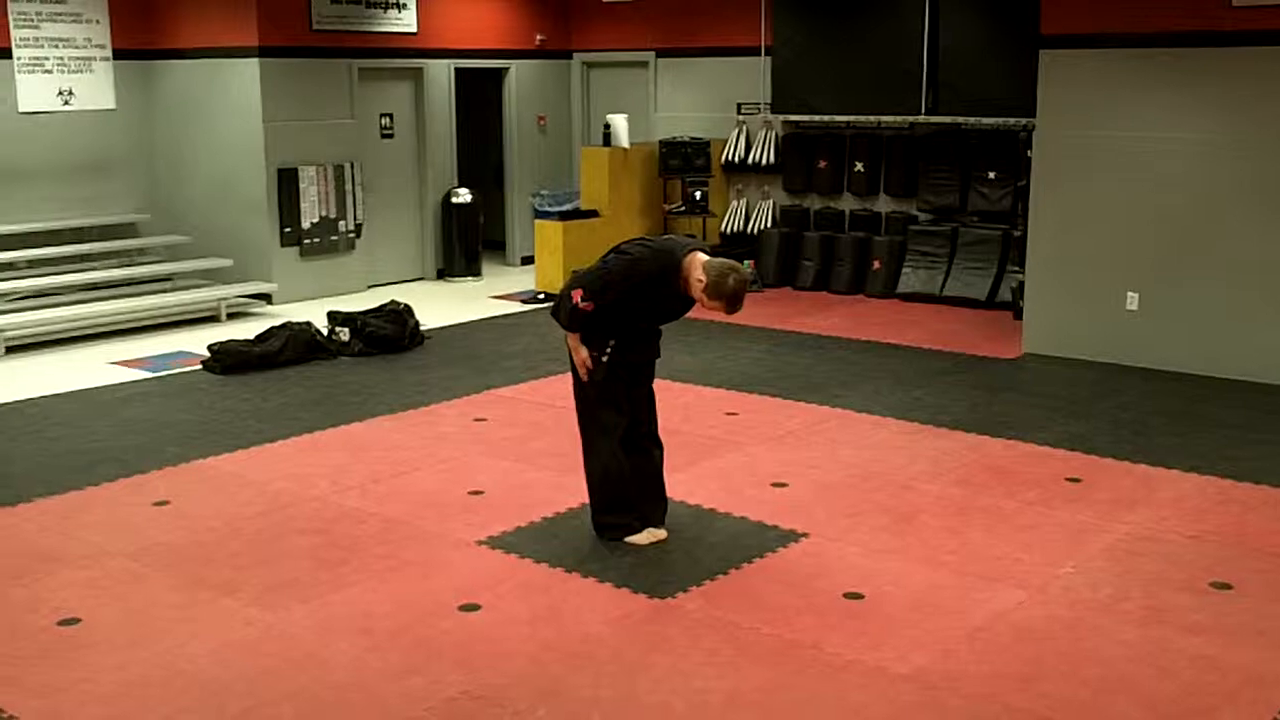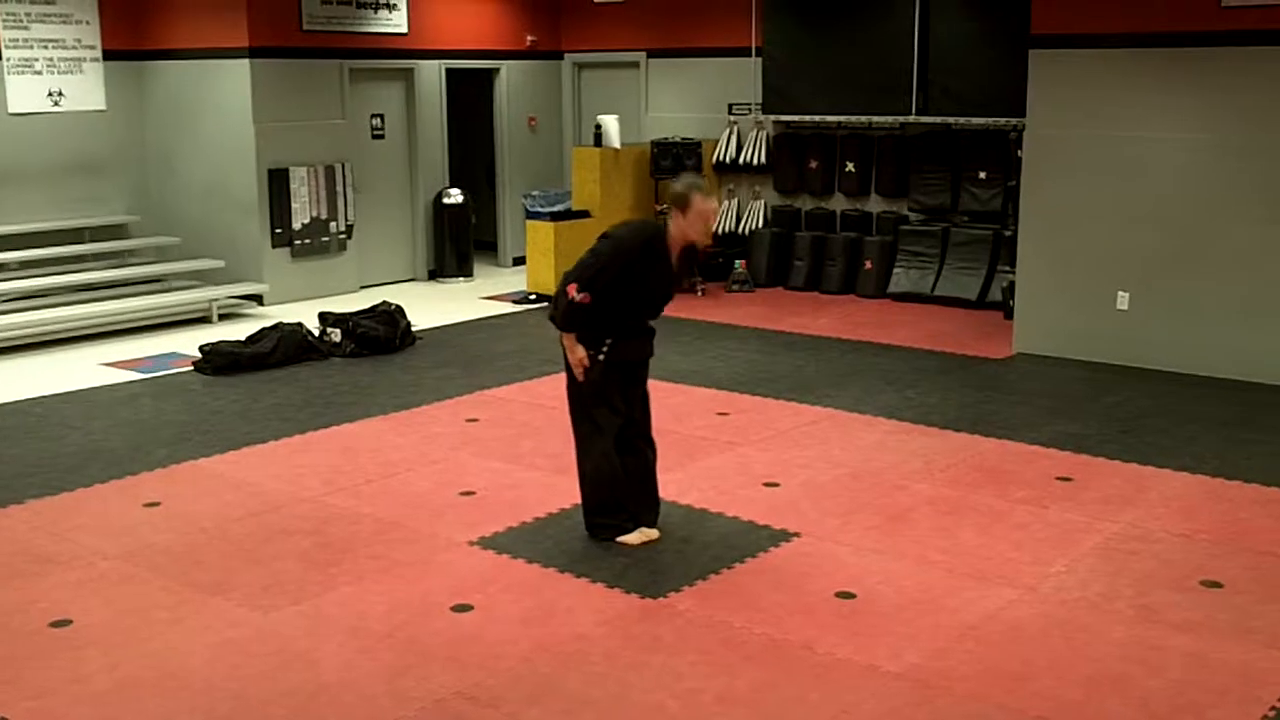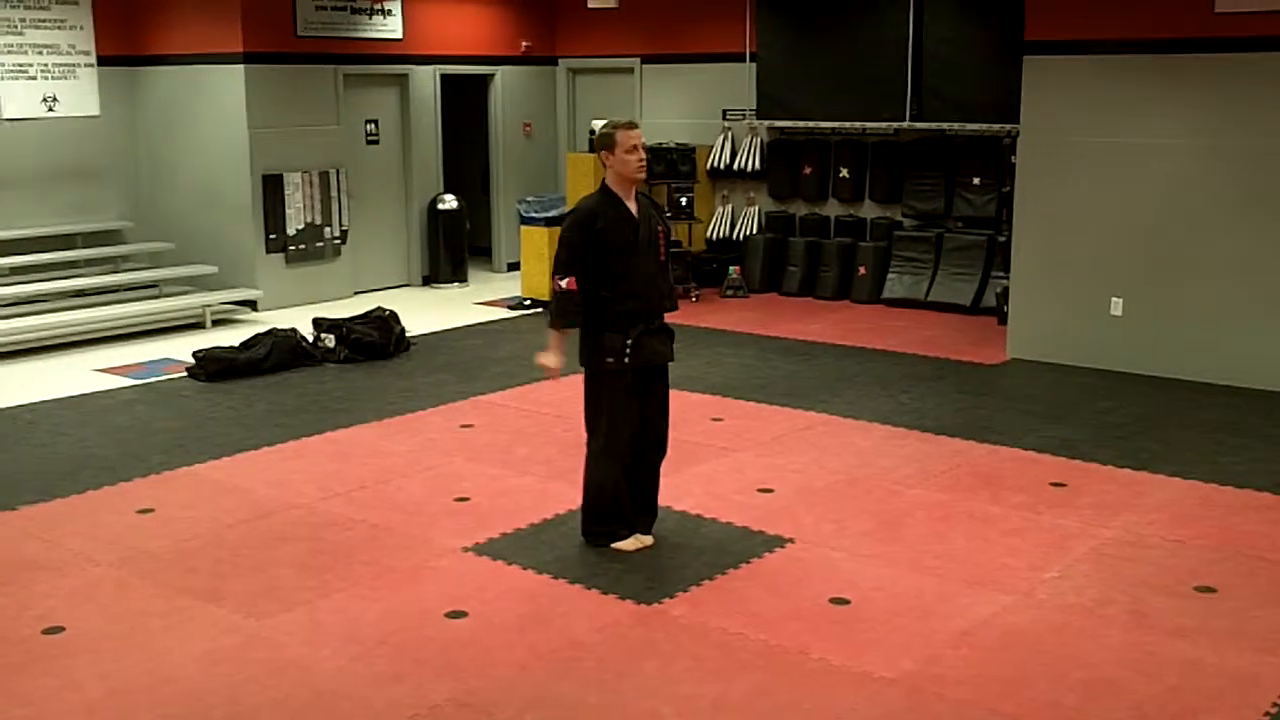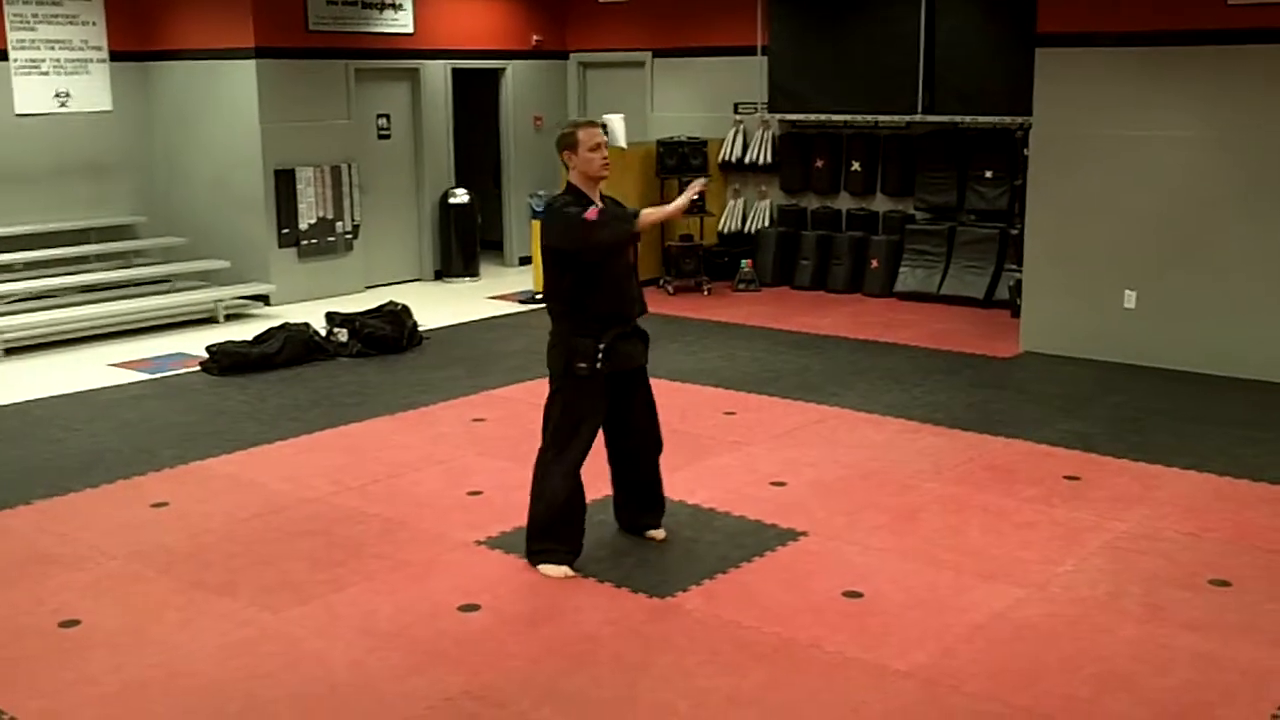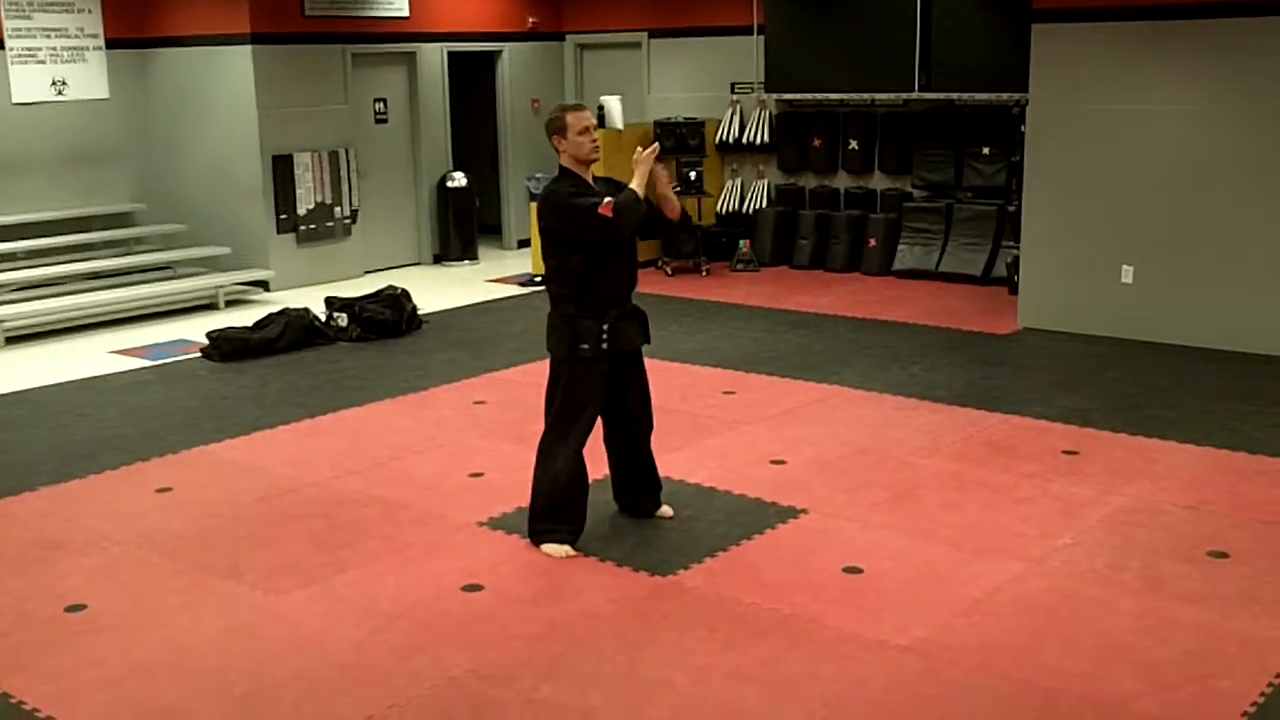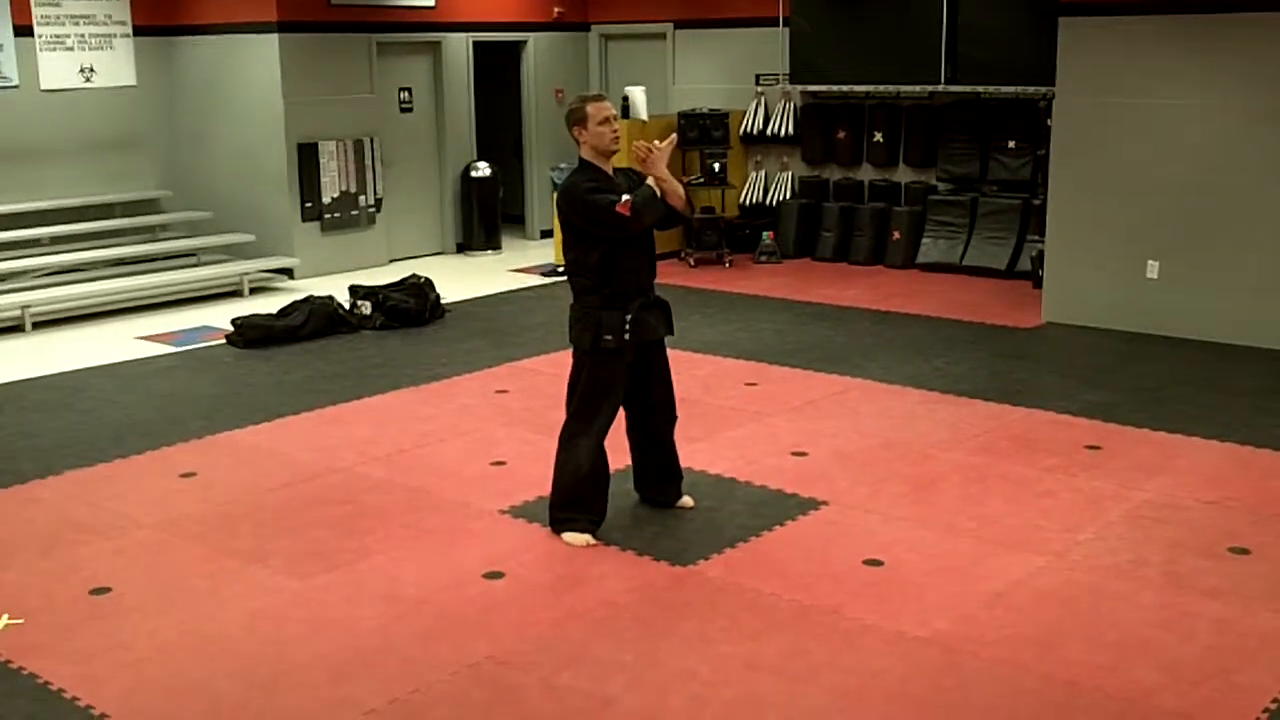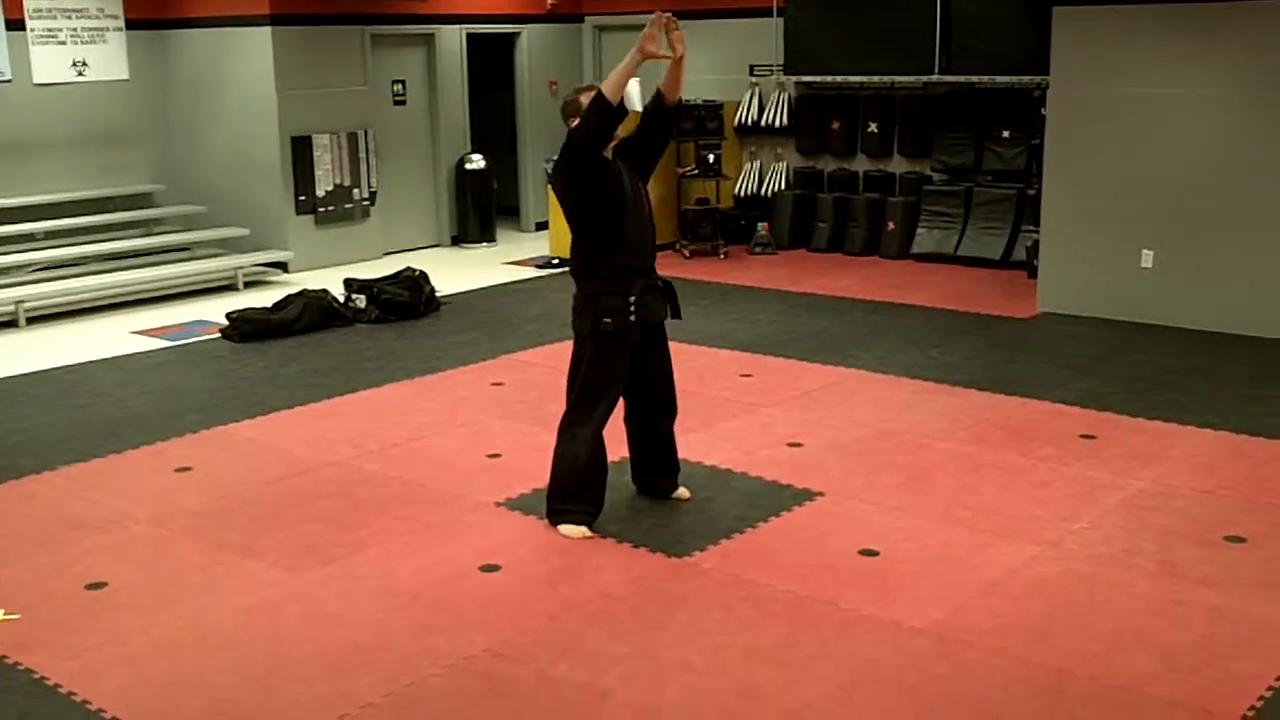
dt=0.7s
person 1, frame 1
left shoulder: (702, 266)
right shoulder: (646, 262)
right elbow: (579, 289)
left wrist: (646, 340)
right wrist: (575, 344)
left hip: (638, 342)
right hip: (600, 342)
left knee: (642, 429)
right knee: (606, 428)
left ankle: (648, 514)
right ankle: (617, 521)
person 1, frame 2
left shoulder: (684, 247)
right shoulder: (629, 243)
right elbow: (574, 289)
left wrist: (637, 339)
right wrist: (573, 345)
left hip: (630, 340)
right hip: (595, 345)
left knee: (636, 429)
right knee: (598, 431)
left ankle: (640, 514)
right ankle: (608, 522)
person 1, frame 3
left shoulder: (653, 211)
right shoulder: (588, 216)
right elbow: (567, 285)
right wrist: (555, 347)
left hip: (651, 340)
right hip: (610, 345)
left knee: (651, 438)
right knee: (612, 439)
left ankle: (637, 522)
right ankle: (606, 528)
person 1, frame 4
left shoulder: (614, 209)
right shoulder: (561, 213)
right elbow: (605, 233)
right wrist: (669, 210)
left hip: (623, 343)
right hip: (579, 350)
left knee: (640, 437)
right knee: (564, 450)
left ankle: (640, 515)
right ankle: (549, 547)
person 1, frame 5
left shoulder: (610, 188)
right shoulder: (558, 198)
left elbow: (657, 222)
right elbow: (615, 220)
left wrist: (663, 190)
right wrist: (640, 176)
left hip: (621, 321)
right hip: (579, 330)
left knee: (632, 418)
right knee: (567, 429)
left ankle: (639, 497)
right ankle: (551, 526)
person 1, frame 6
left shoulder: (631, 179)
right shoulder: (578, 189)
left elbow: (676, 213)
right elbow: (634, 219)
left wrist: (660, 172)
right wrist: (653, 174)
left hip: (643, 313)
right hip: (601, 321)
left knee: (656, 409)
right knee: (588, 420)
left ankle: (660, 487)
right ankle: (572, 515)
person 1, frame 7
left shoulder: (628, 160)
right shoulder: (574, 170)
left elbow: (661, 115)
right elbow: (598, 120)
left wrist: (676, 62)
right wrist: (637, 56)
left hip: (645, 300)
right hip: (604, 308)
left knee: (655, 401)
right knee: (588, 410)
left ankle: (657, 479)
right ankle: (569, 507)
